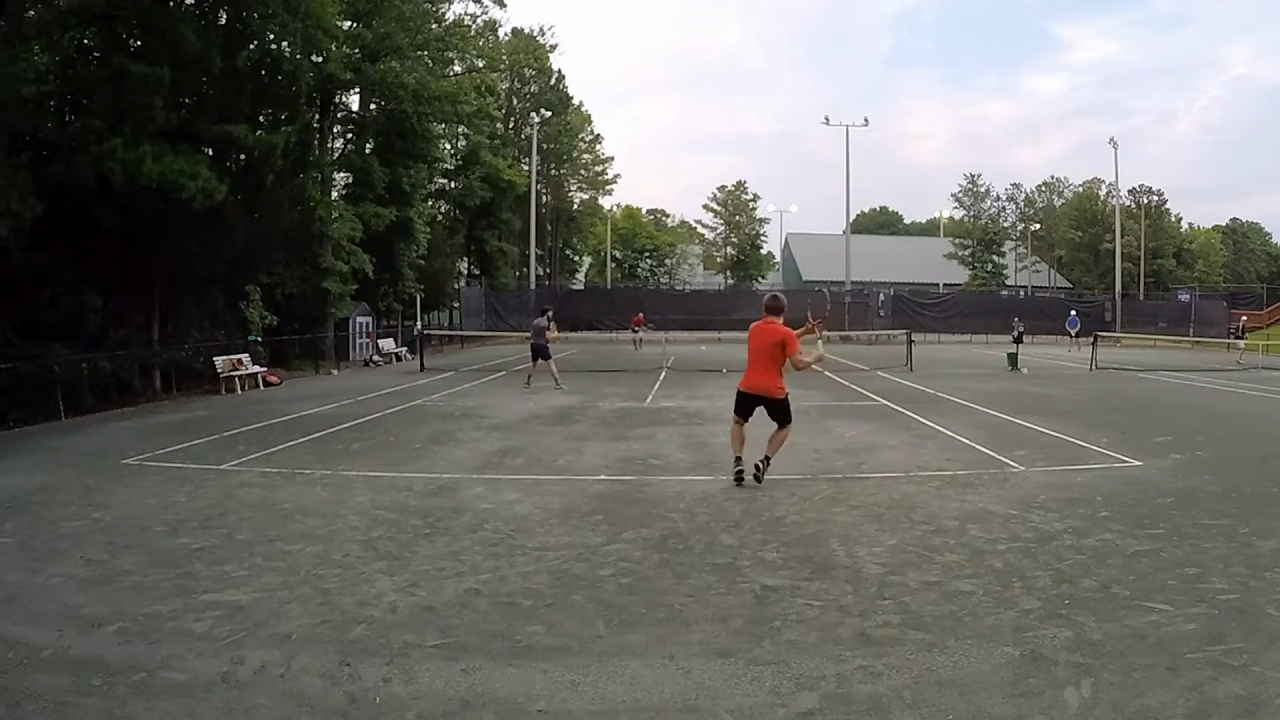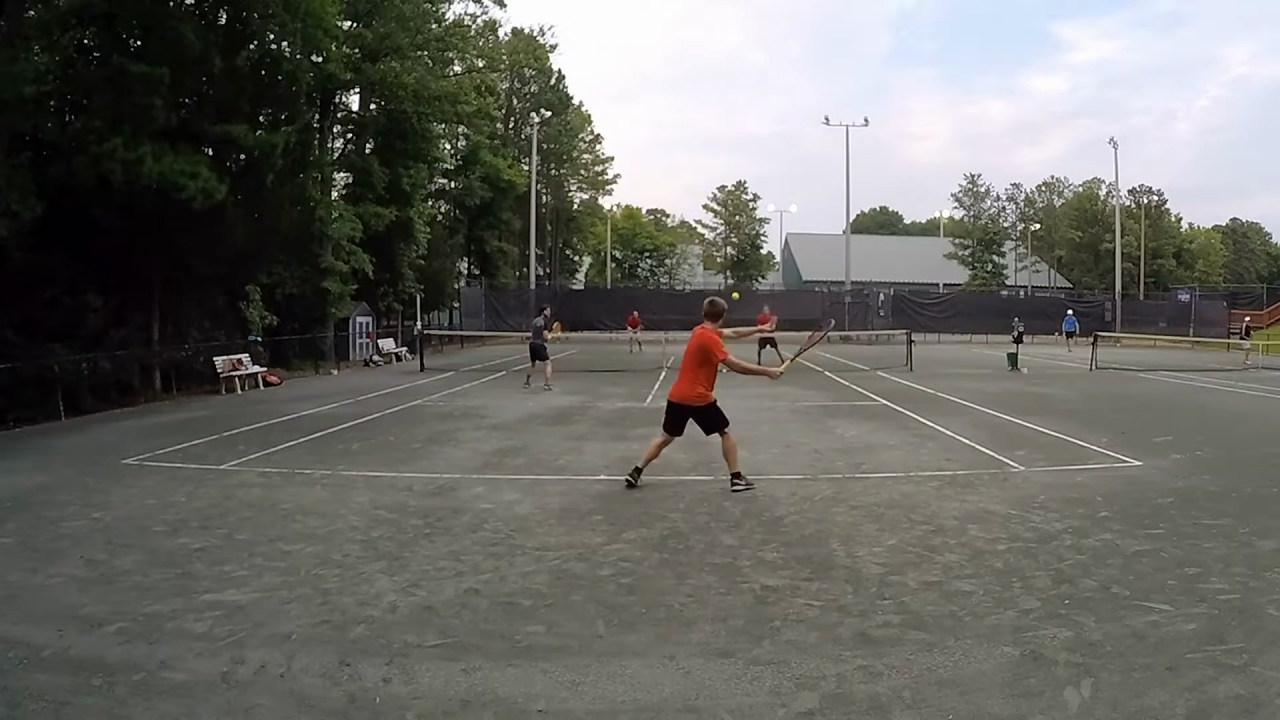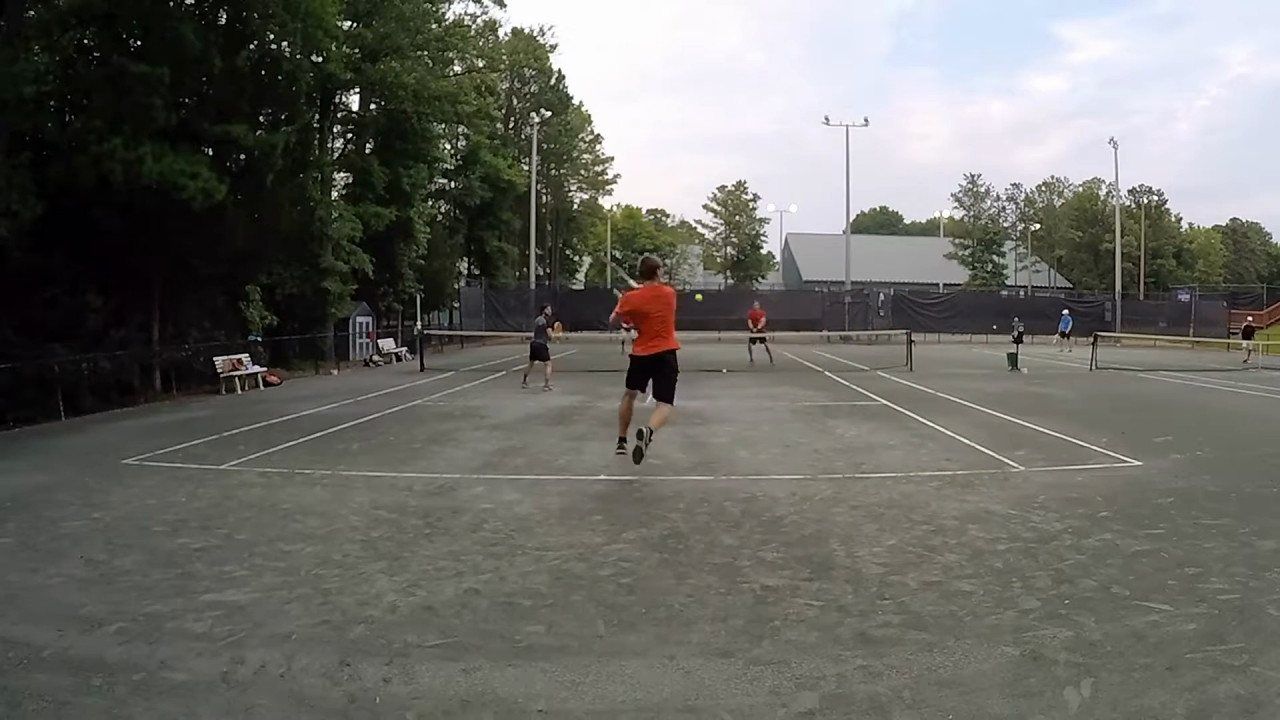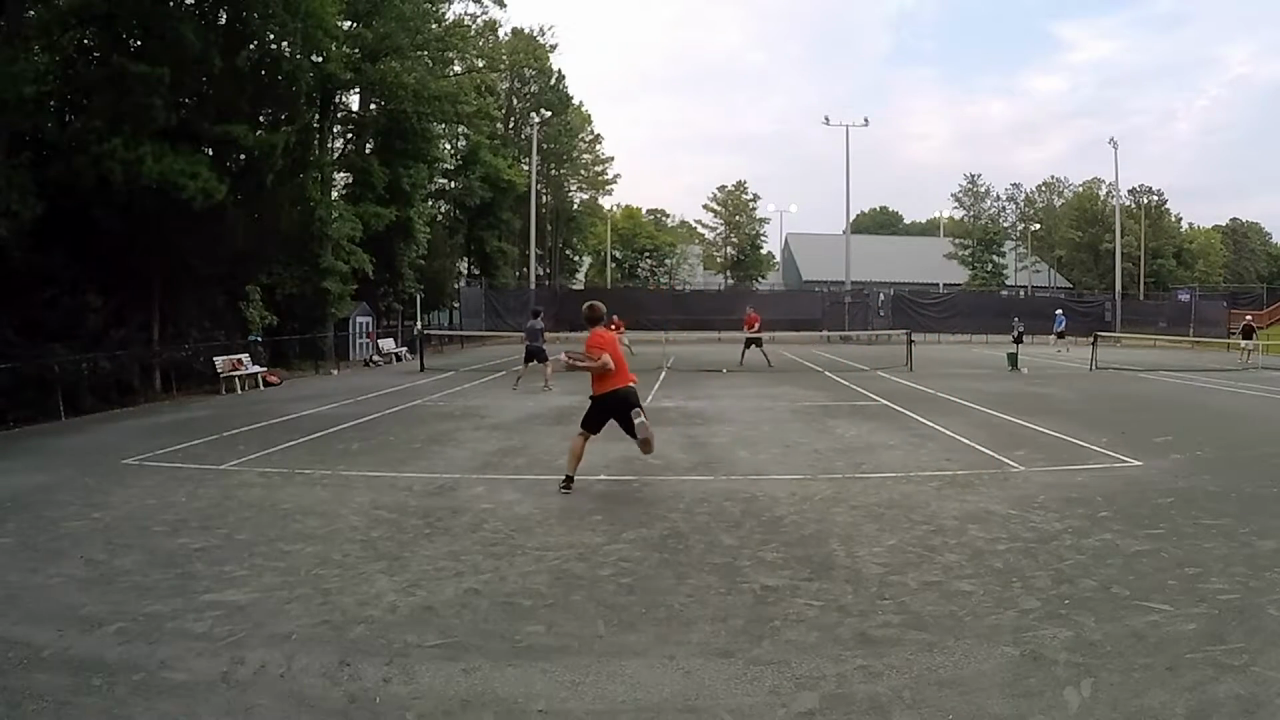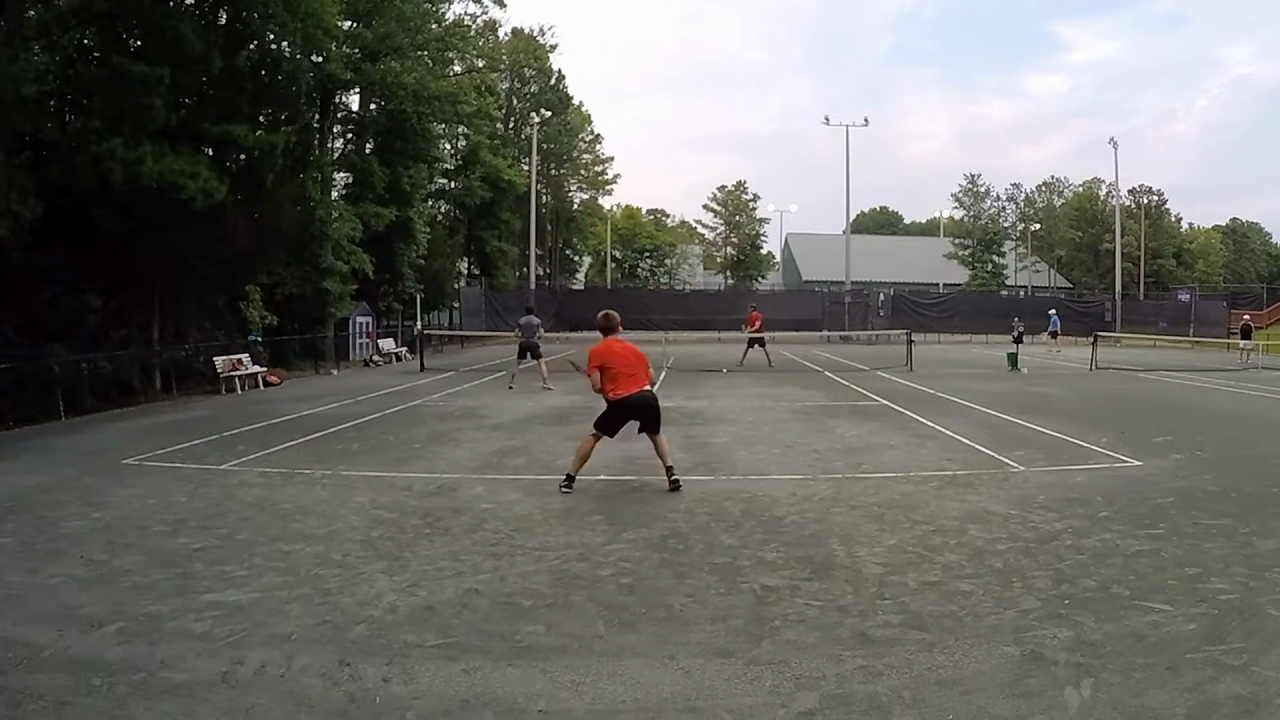
dt=0.3s
person 1, frame 1
left shoulder: (753, 328)
right shoulder: (785, 333)
right elbow: (798, 364)
left wrist: (801, 332)
right wrist: (814, 357)
left hip: (747, 388)
right hip: (774, 391)
left knee: (738, 423)
right knee: (784, 427)
left ankle: (738, 463)
right ankle: (764, 462)
person 1, frame 2
left shoulder: (699, 331)
right shoulder: (710, 339)
left elbow: (731, 333)
right elbow: (734, 365)
left wrist: (759, 329)
right wrist: (766, 371)
left hip: (676, 396)
right hip: (699, 399)
left knee: (665, 437)
right knee: (726, 434)
left ankle: (635, 472)
right ankle: (736, 478)
person 1, frame 3
left shoulder: (631, 298)
right shoulder: (669, 292)
left elbow: (614, 320)
left wrist: (621, 305)
left hip: (642, 355)
right hip: (666, 355)
left knee: (629, 395)
right knee: (665, 408)
left ankle: (621, 442)
right ankle: (647, 432)
person 1, frame 4
left shoulder: (593, 339)
right shoulder: (609, 335)
left elbow: (607, 366)
left wrist: (576, 365)
right wrist: (576, 362)
left hip: (606, 395)
right hip: (627, 392)
left knee: (582, 435)
right knee: (647, 448)
left ankle: (568, 480)
right ankle: (637, 417)
person 1, frame 5
left shoulder: (596, 351)
right shoulder: (634, 348)
left elbow: (597, 387)
right elbow: (652, 379)
left wrist: (609, 390)
left hip: (622, 401)
right hip: (646, 398)
left knee: (594, 437)
right knee: (655, 435)
left ankle: (570, 479)
right ankle: (670, 474)
